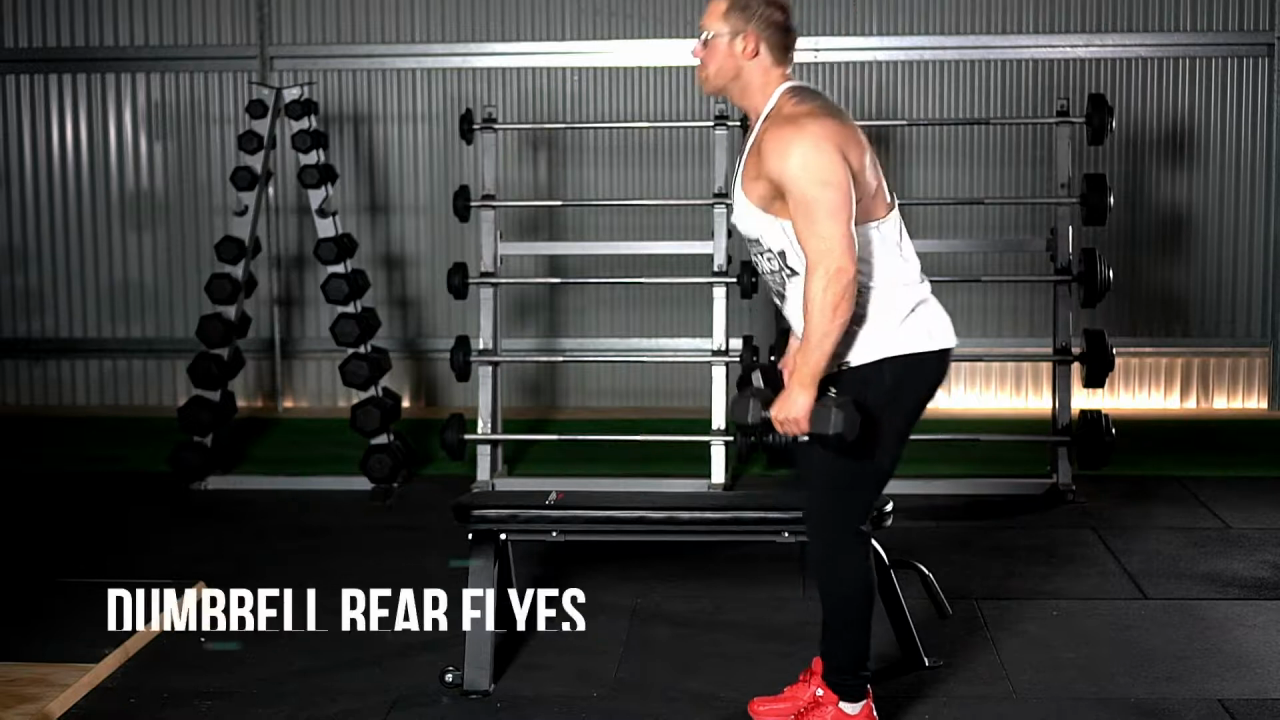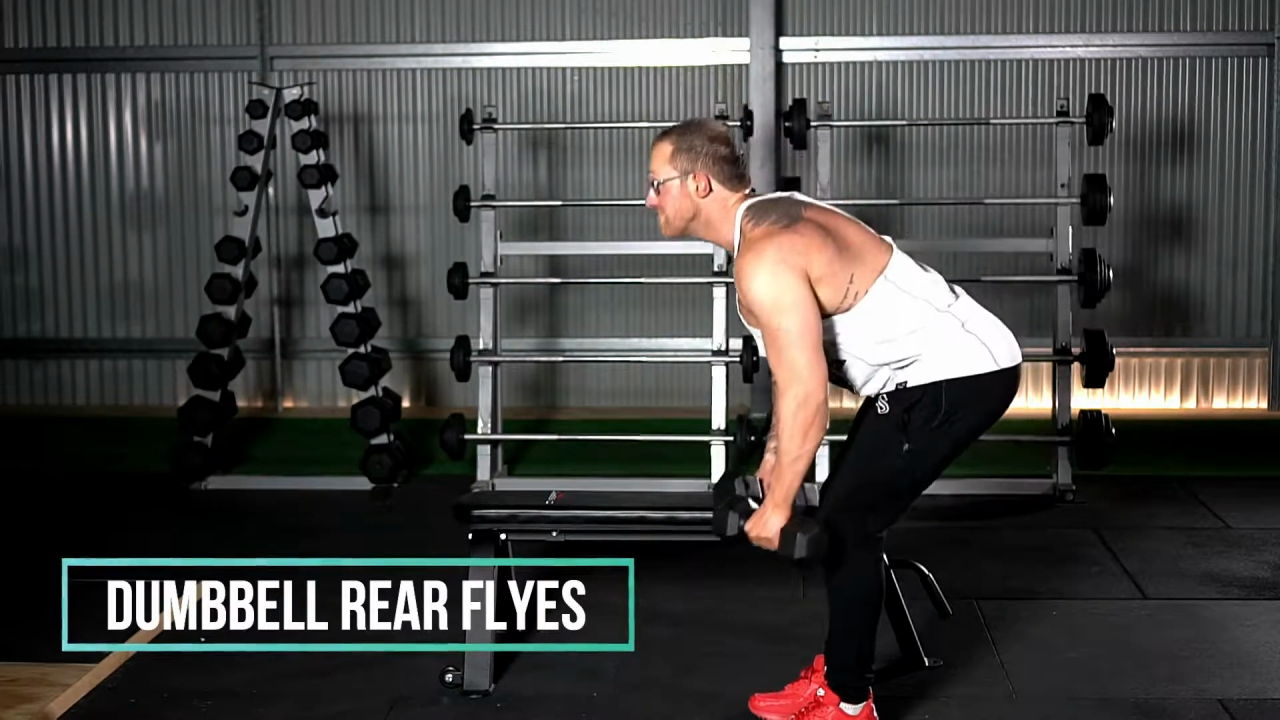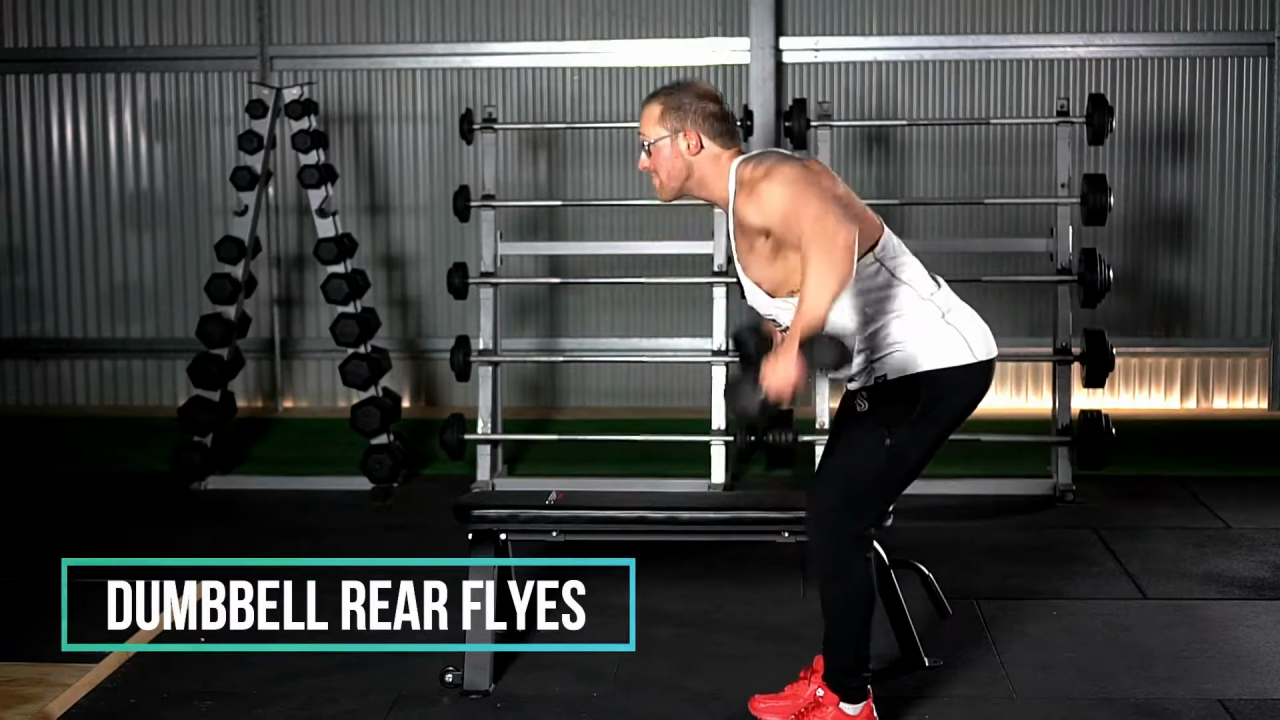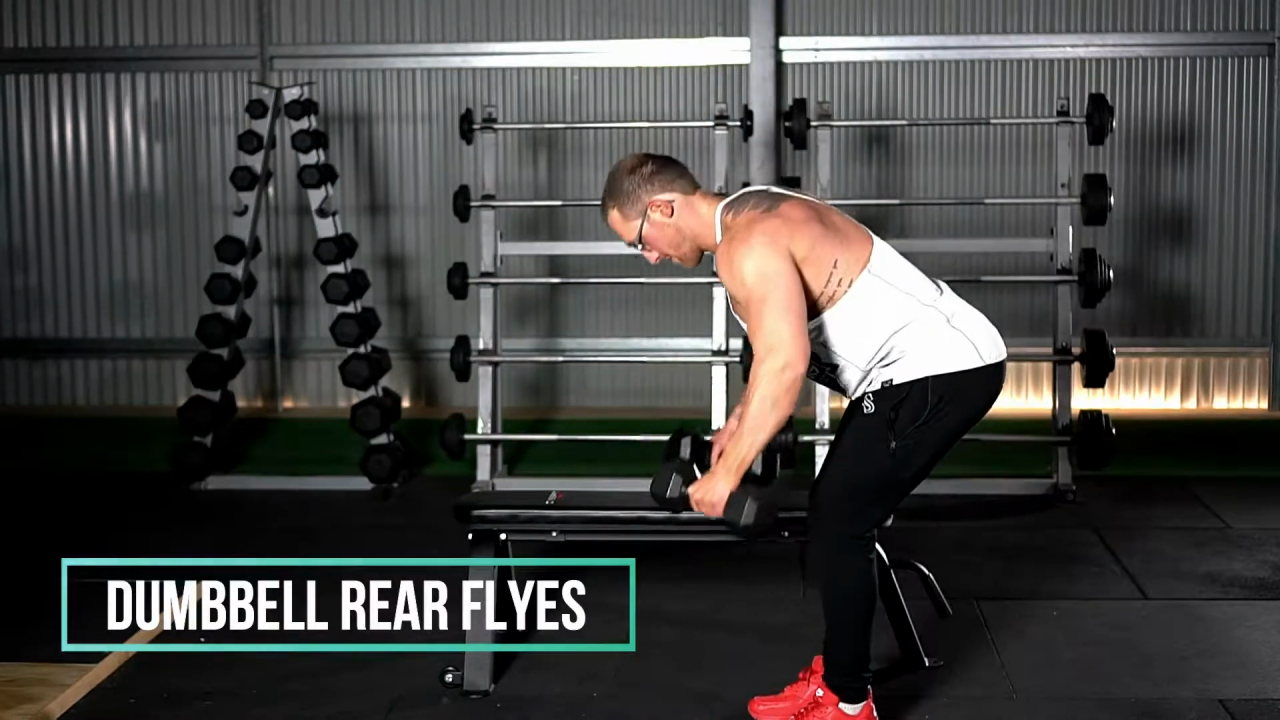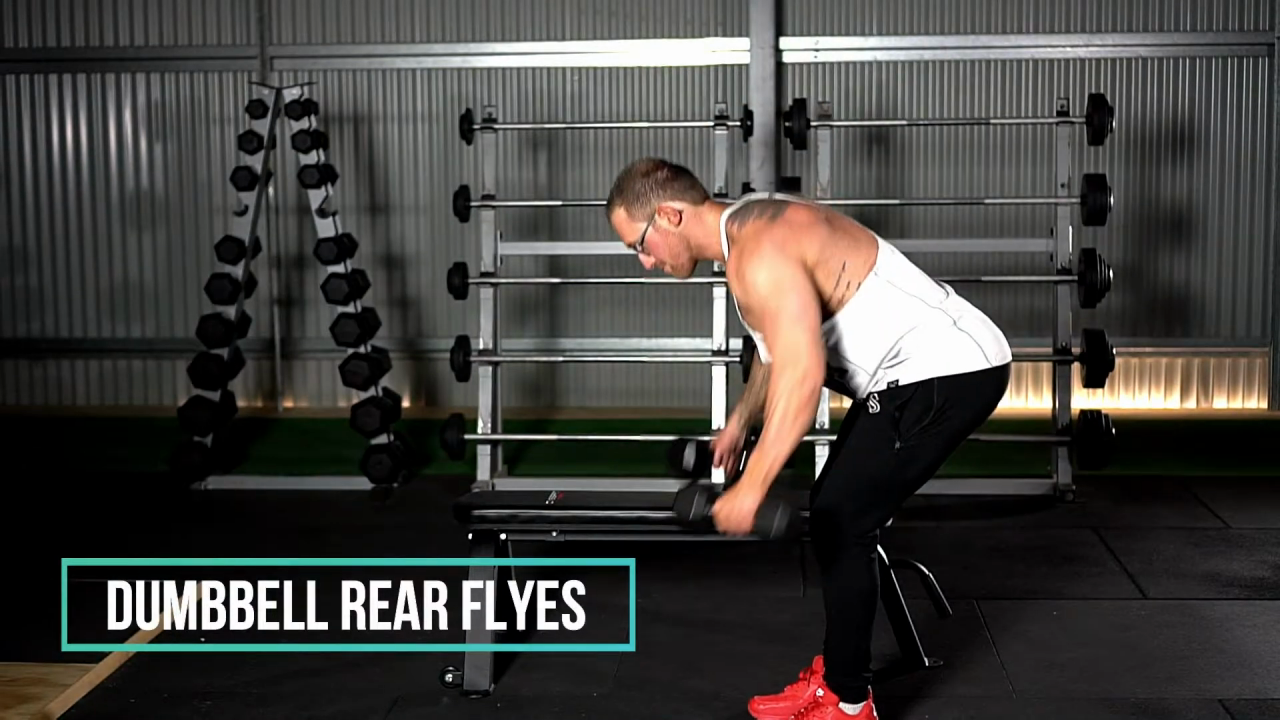
dt=1s
person 1, frame 1
left shoulder: (795, 133)
right shoulder: (786, 123)
left elbow: (836, 269)
left wrist: (802, 385)
right wrist: (799, 353)
left hip: (886, 356)
right hip: (873, 352)
left knee: (834, 525)
right knee: (830, 518)
person 1, frame 2
left shoulder: (764, 258)
right shoulder: (770, 223)
left elbow: (806, 392)
right elbow: (800, 367)
left wrist: (778, 504)
right wrist: (774, 455)
left hip: (956, 375)
right hip: (944, 364)
left knee: (847, 523)
right knee: (846, 513)
right ankle: (839, 672)
person 1, frame 3
left shoulder: (762, 188)
right shoulder: (757, 185)
left elbow: (836, 240)
left wrist: (794, 348)
right wrist: (787, 334)
left hip: (933, 364)
right hip: (917, 357)
left knee: (836, 521)
right knee: (834, 513)
person 1, frame 4
left shoulder: (747, 244)
right shoulder: (751, 220)
left elbow: (785, 365)
right elbow: (782, 344)
left wrist: (726, 473)
right wrist: (738, 422)
left hip: (940, 371)
right hip: (930, 363)
left knee: (837, 524)
right knee: (835, 518)
person 1, frame 5
left shoulder: (758, 252)
right shoulder: (752, 230)
left elbow: (802, 378)
right elbow: (783, 349)
left wrist: (750, 488)
right wrist: (738, 424)
left hip: (947, 373)
right hip: (932, 367)
left knee: (839, 523)
right knee: (836, 515)
